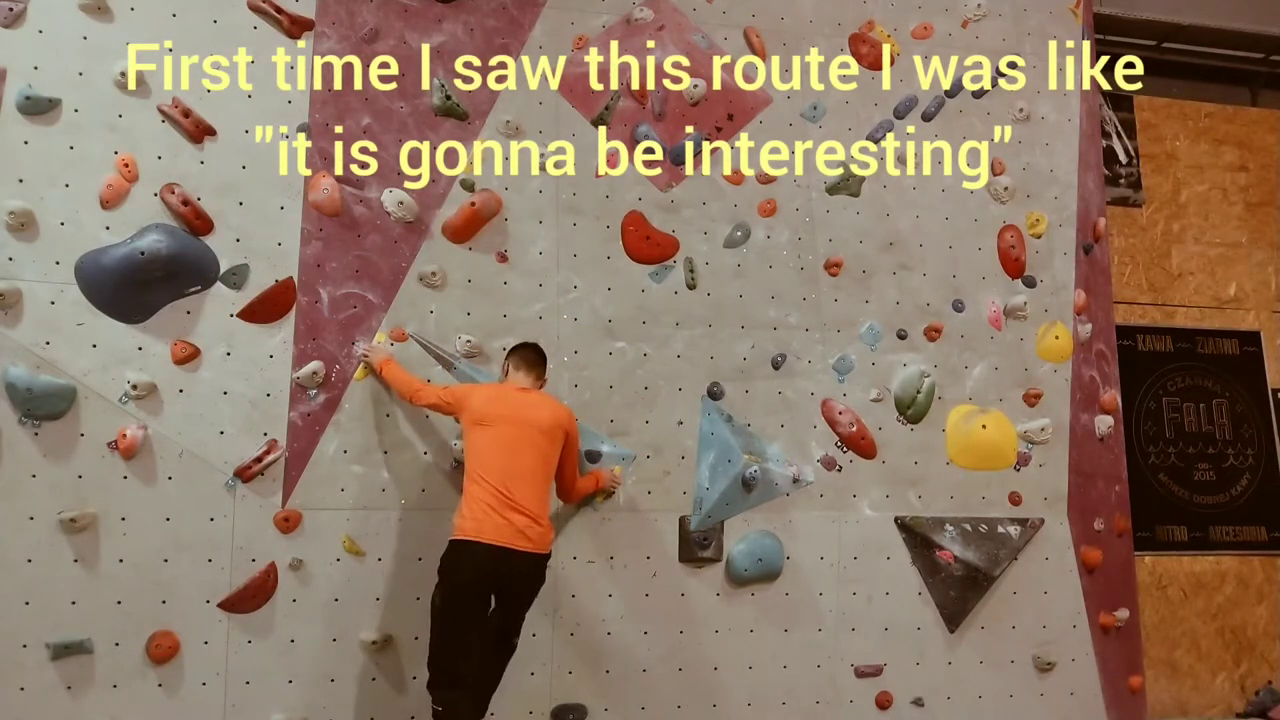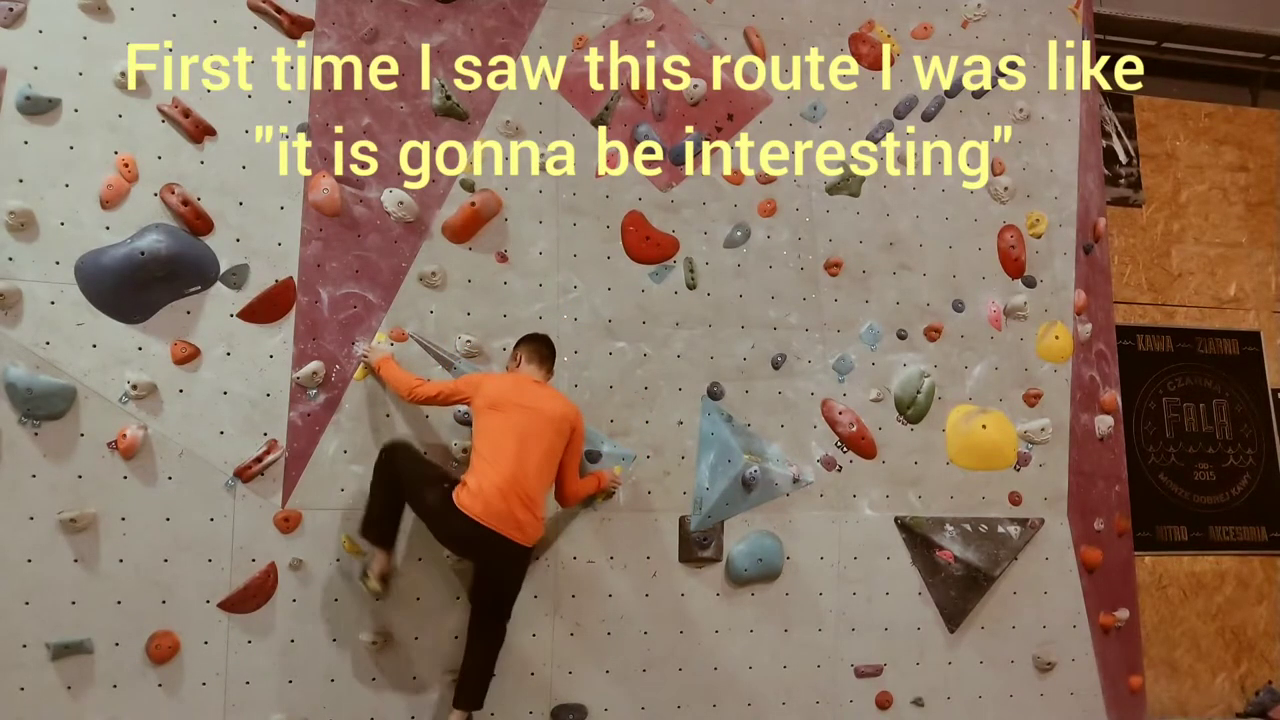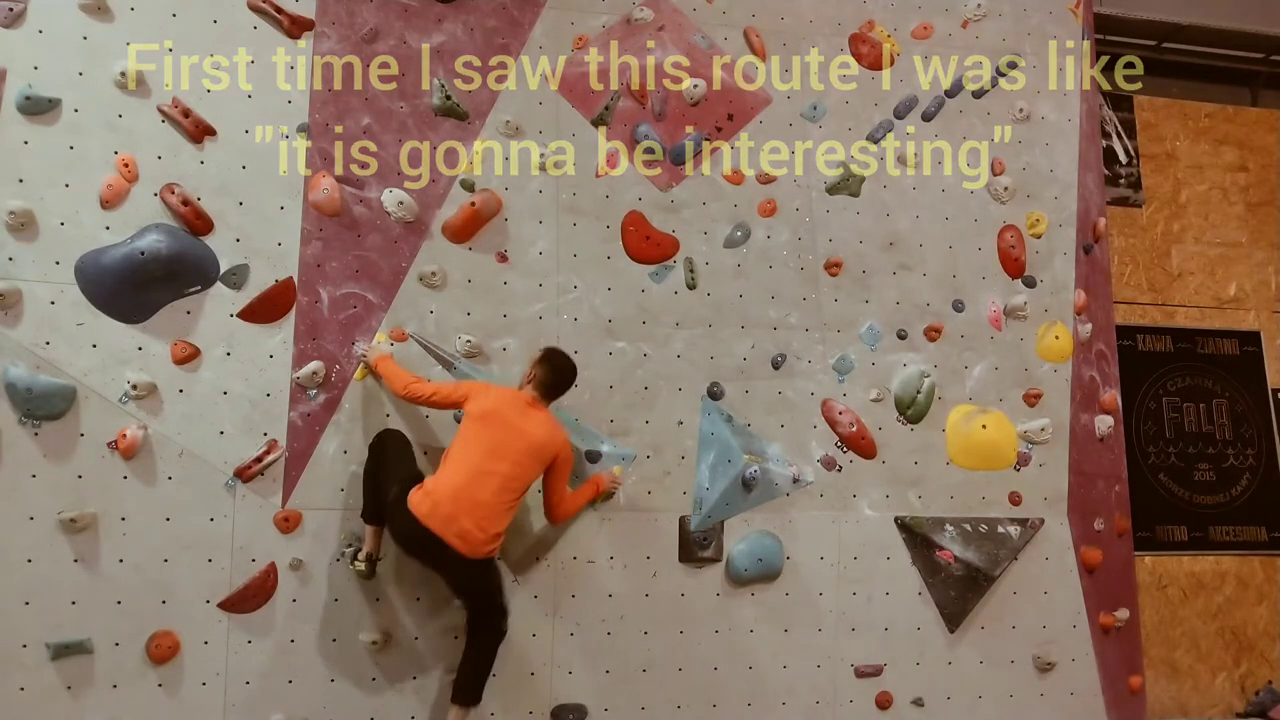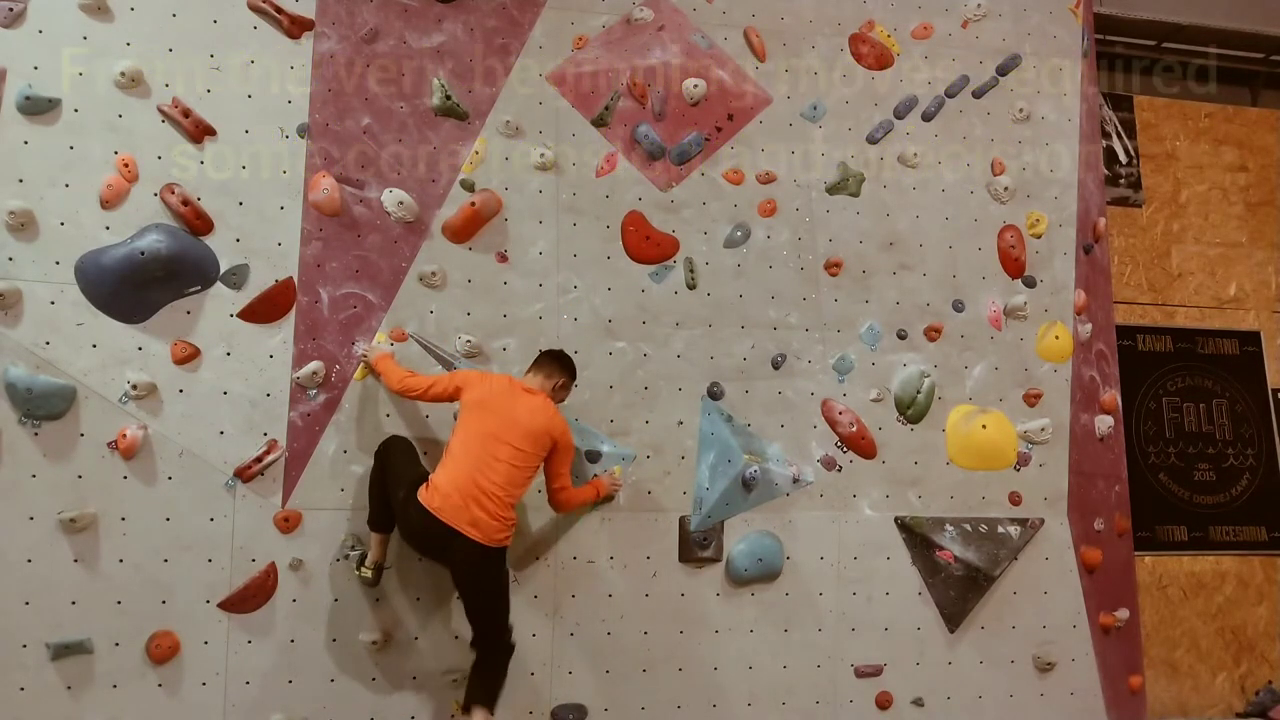
dt=0.7s
person 1, frame 1
left shoulder: (475, 397)
right shoulder: (561, 416)
left elbow: (417, 392)
right elbow: (568, 492)
left wrist: (384, 362)
right wrist: (598, 480)
left hip: (473, 546)
right hip: (531, 553)
left knee: (451, 667)
right knee: (499, 642)
person 1, frame 2
left shoulder: (488, 384)
right shoulder: (569, 414)
left elbow: (416, 391)
right elbow: (567, 494)
left wrist: (383, 361)
right wrist: (599, 480)
left hip: (467, 519)
right hip: (517, 542)
left knee: (395, 455)
right knee: (490, 626)
left ankle: (380, 566)
person 1, frame 3
left shoulder: (484, 395)
right shoulder: (557, 444)
left elbow: (411, 390)
right elbow: (557, 512)
left wrist: (381, 361)
right wrist: (596, 485)
left hip: (416, 521)
right hip: (469, 555)
left knee: (388, 441)
right knee: (490, 627)
left ankle: (368, 553)
person 1, frame 4
left shoulder: (478, 381)
right shoulder: (557, 427)
left elbow: (406, 385)
right elbow: (561, 500)
left wrist: (381, 359)
right wrist: (598, 488)
left hip: (425, 518)
right hip: (482, 546)
left knee: (393, 448)
right knee: (495, 641)
left ankle: (374, 559)
